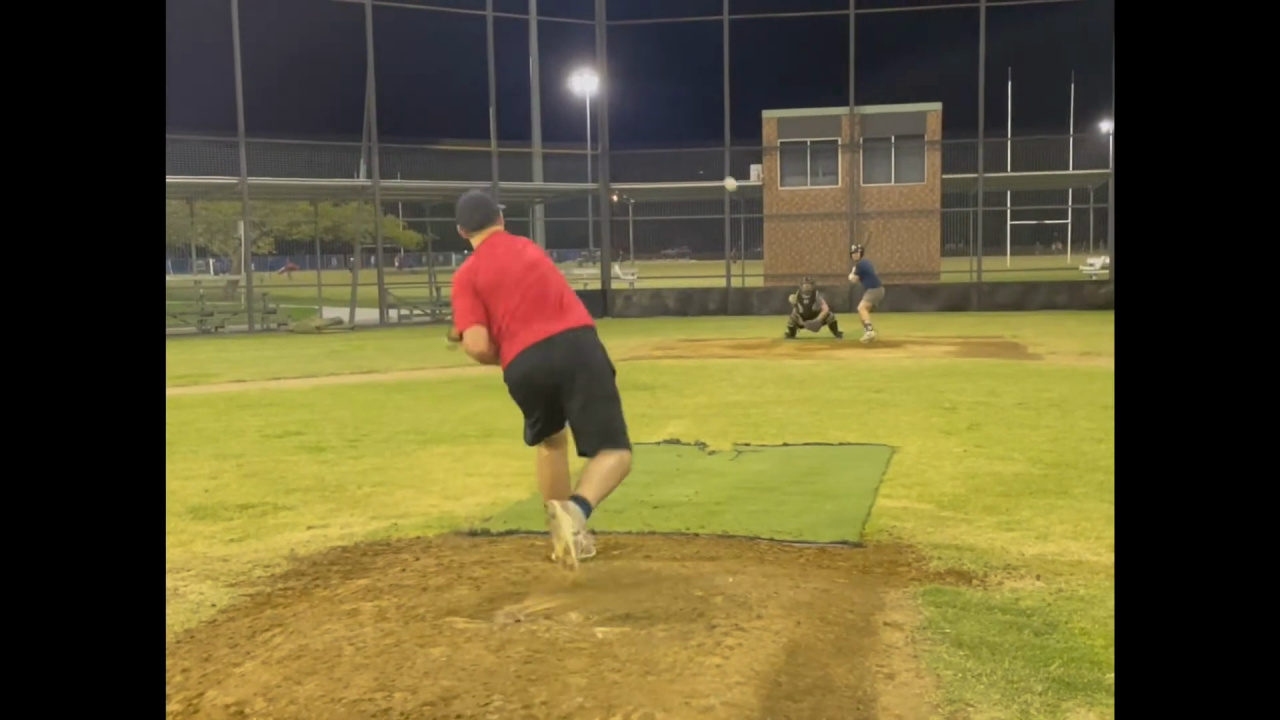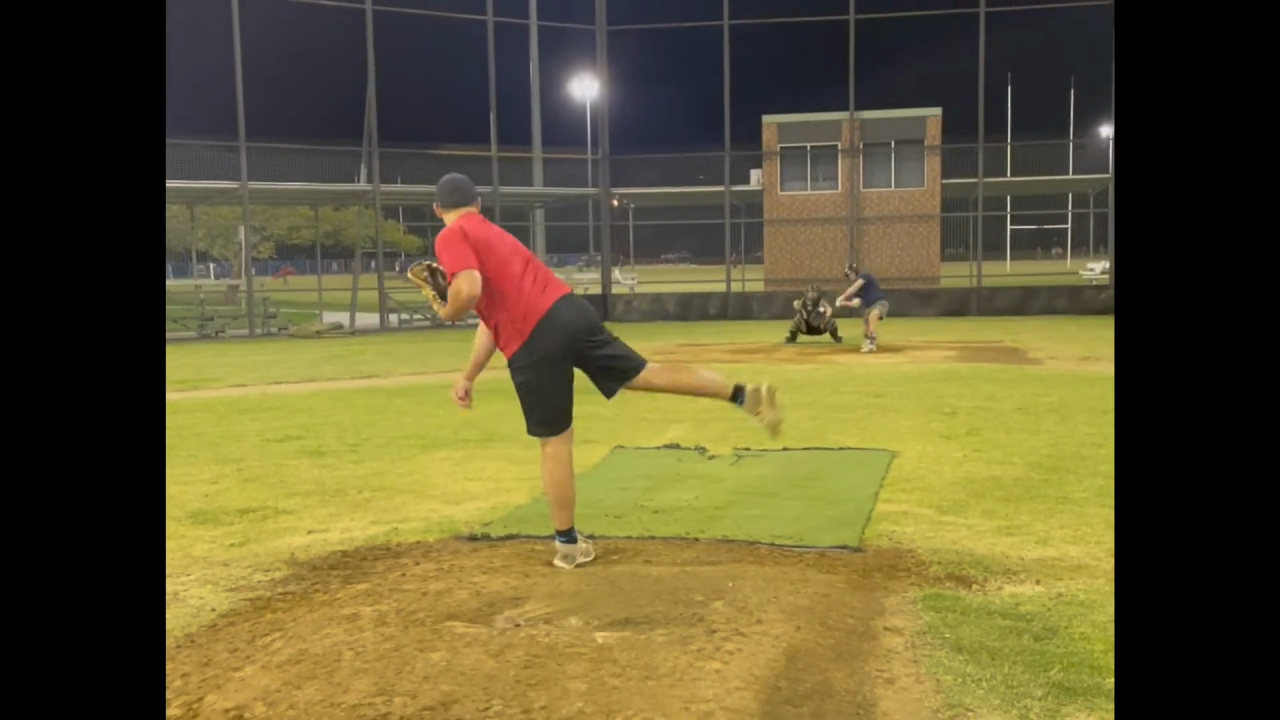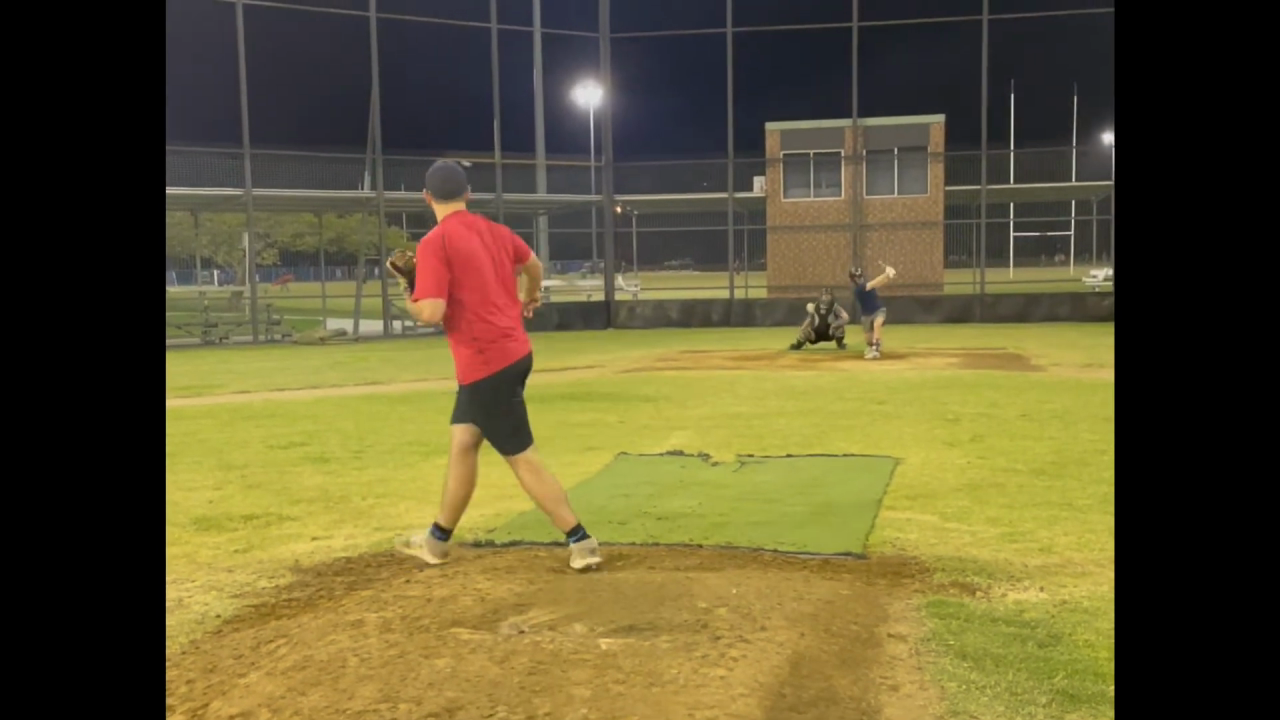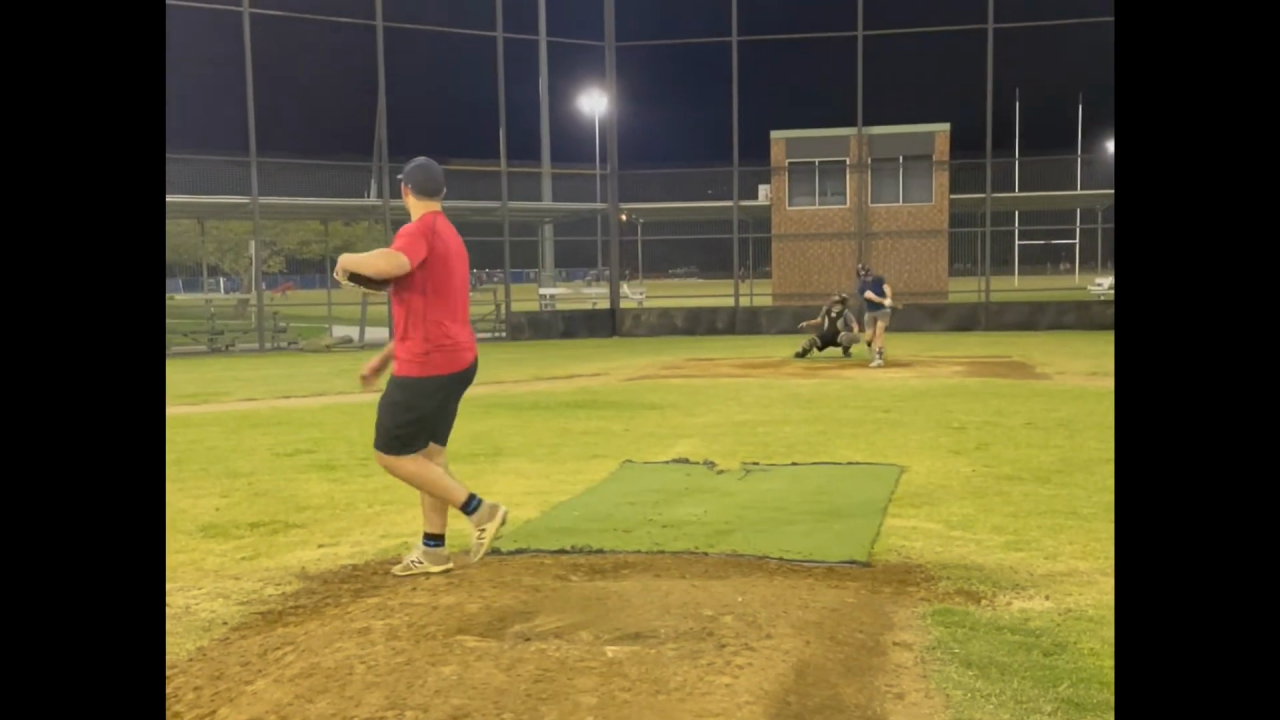
dt=0.4s
person 1, frame 1
left shoulder: (467, 274)
right shoulder: (528, 248)
left elbow: (476, 347)
left wrist: (503, 355)
left hip: (526, 365)
right hip: (577, 348)
left knee: (550, 443)
right knee: (611, 457)
left ankle: (572, 537)
right ankle: (575, 509)
person 1, frame 2
left shoulder: (450, 236)
right shoulder: (490, 232)
left elbow: (469, 290)
left wrist: (448, 312)
right wrist: (468, 374)
left hip: (532, 346)
right hip: (568, 312)
left knee: (554, 442)
right knee: (650, 376)
left ankle: (567, 543)
right ankle: (745, 394)
person 1, frame 3
left shoulder: (434, 243)
right shoulder: (494, 230)
left elbow: (431, 313)
right elbow: (533, 265)
left wrist: (410, 303)
right wrist: (531, 294)
left hip: (486, 365)
right hip: (513, 352)
left knee: (520, 457)
right knee: (462, 441)
left ankle: (583, 543)
right ankle: (438, 540)
person 1, frame 4
left shoulder: (419, 231)
right shoulder: (449, 236)
left elbow: (395, 265)
left wrist: (351, 260)
right wrist: (384, 357)
left hip: (427, 366)
right hip: (458, 361)
left knee: (393, 454)
right knee: (426, 452)
left ankle: (479, 510)
right ankle: (433, 549)
